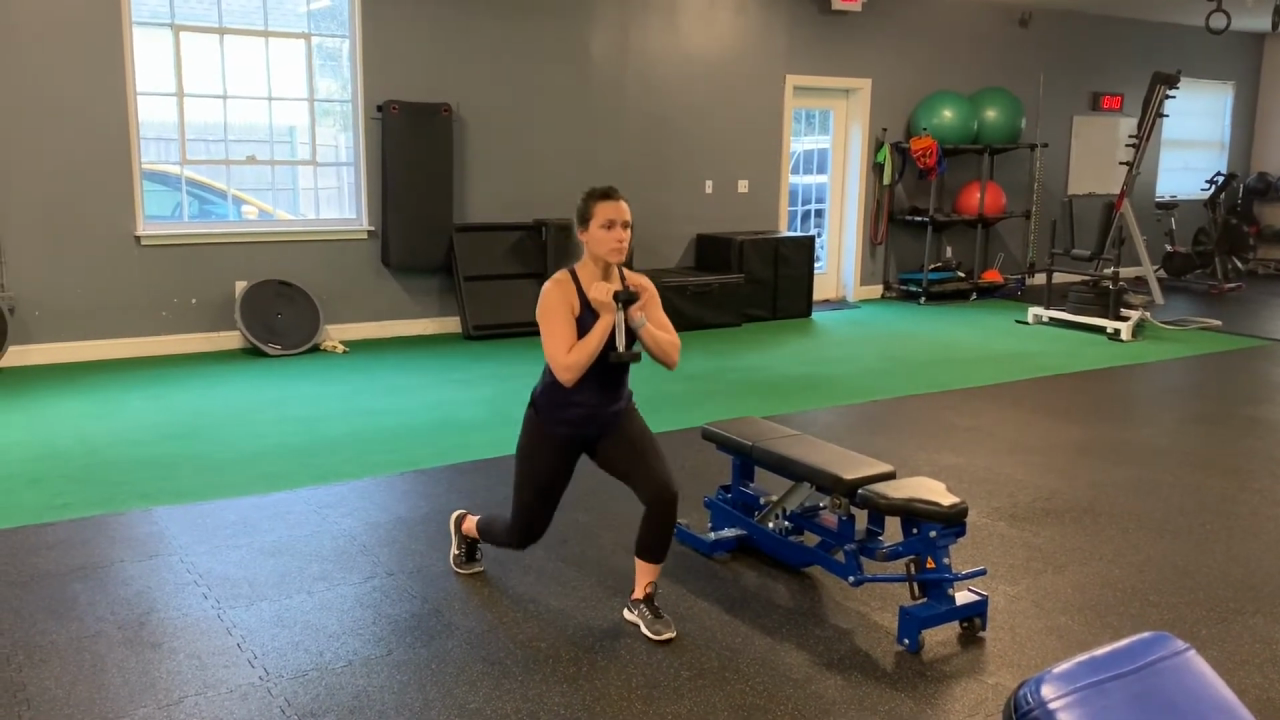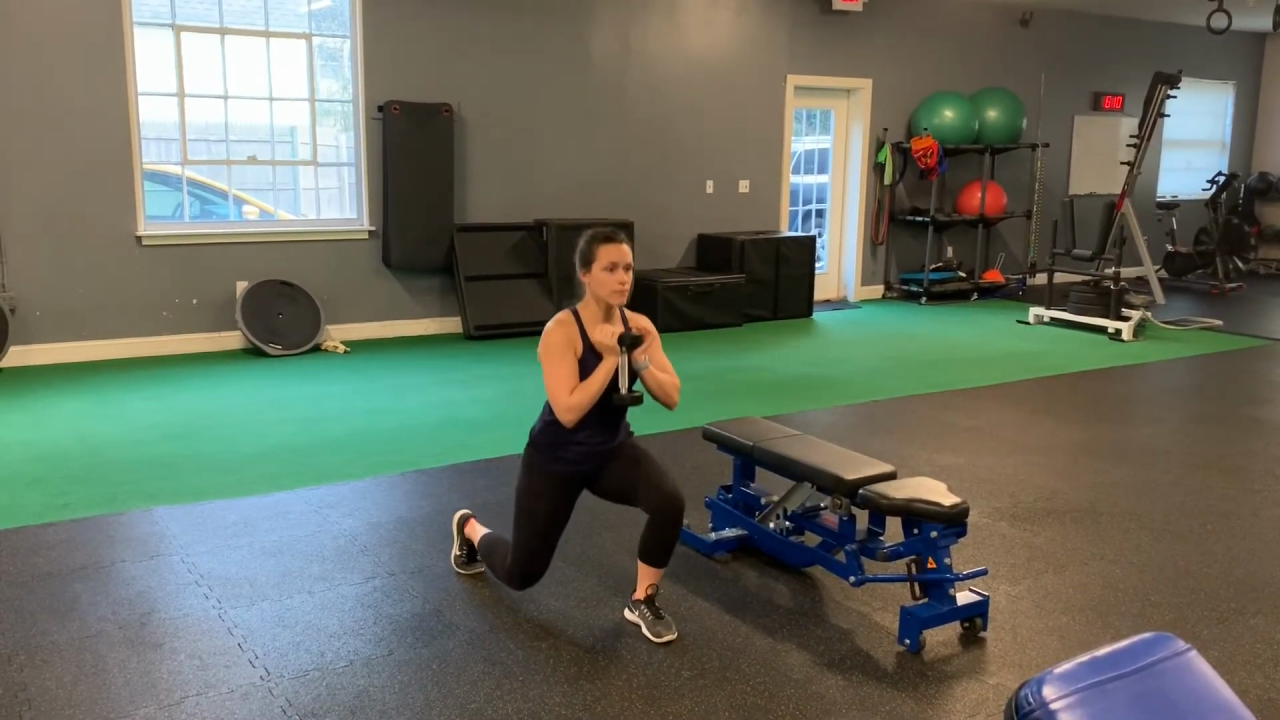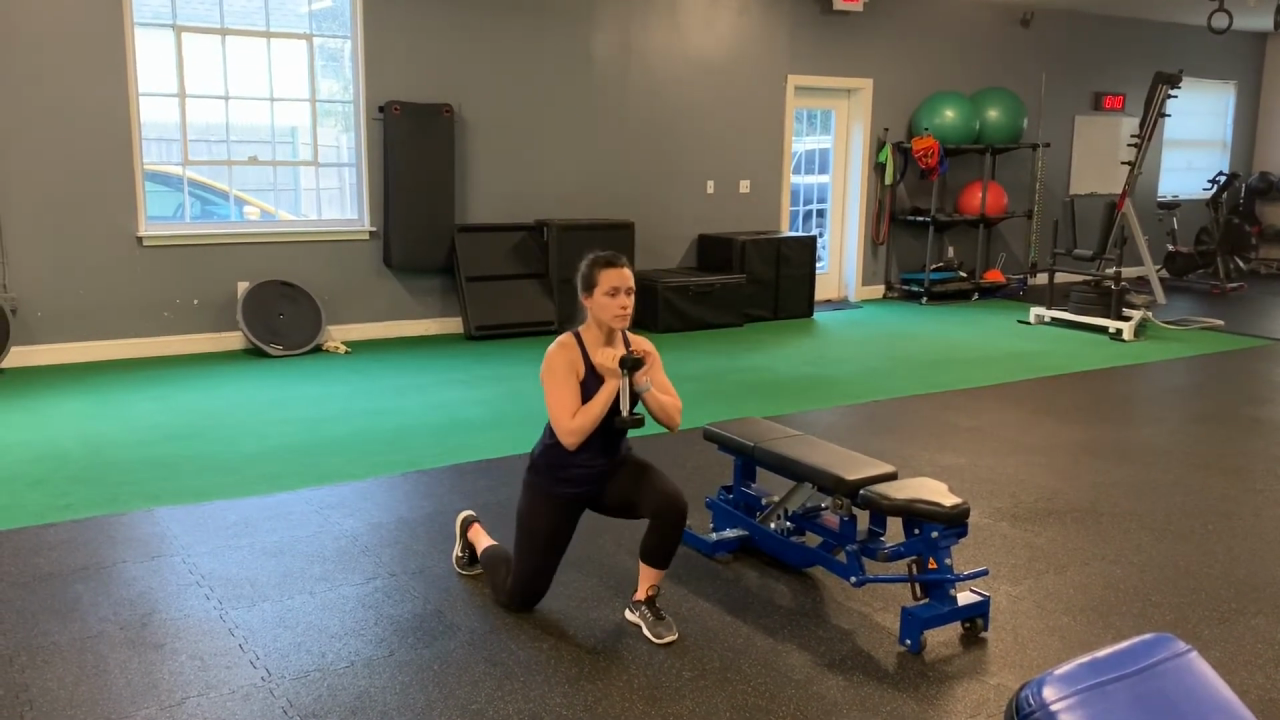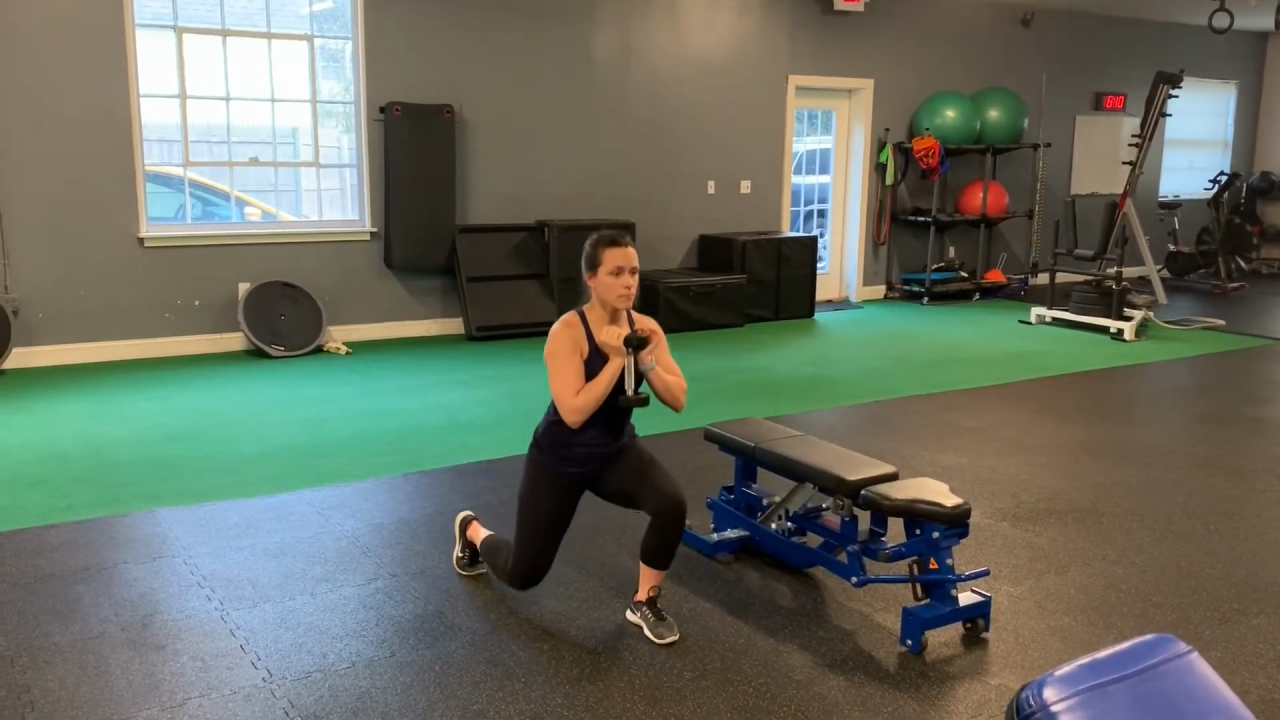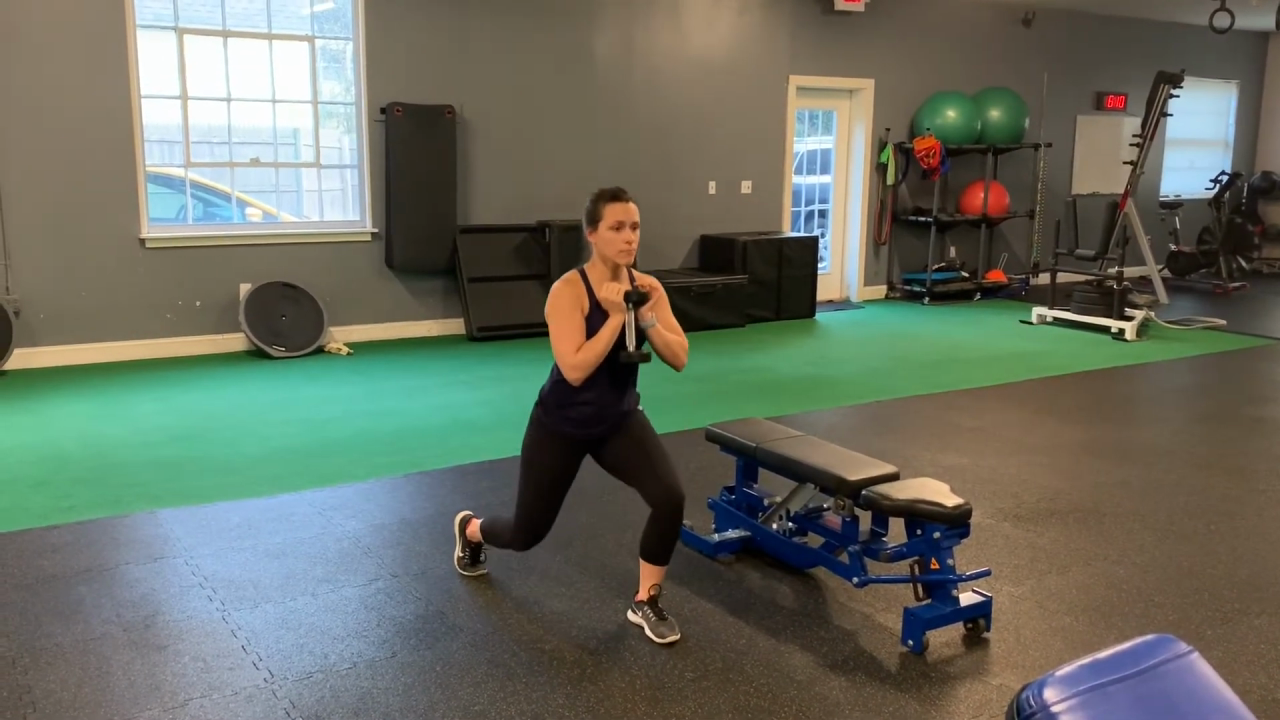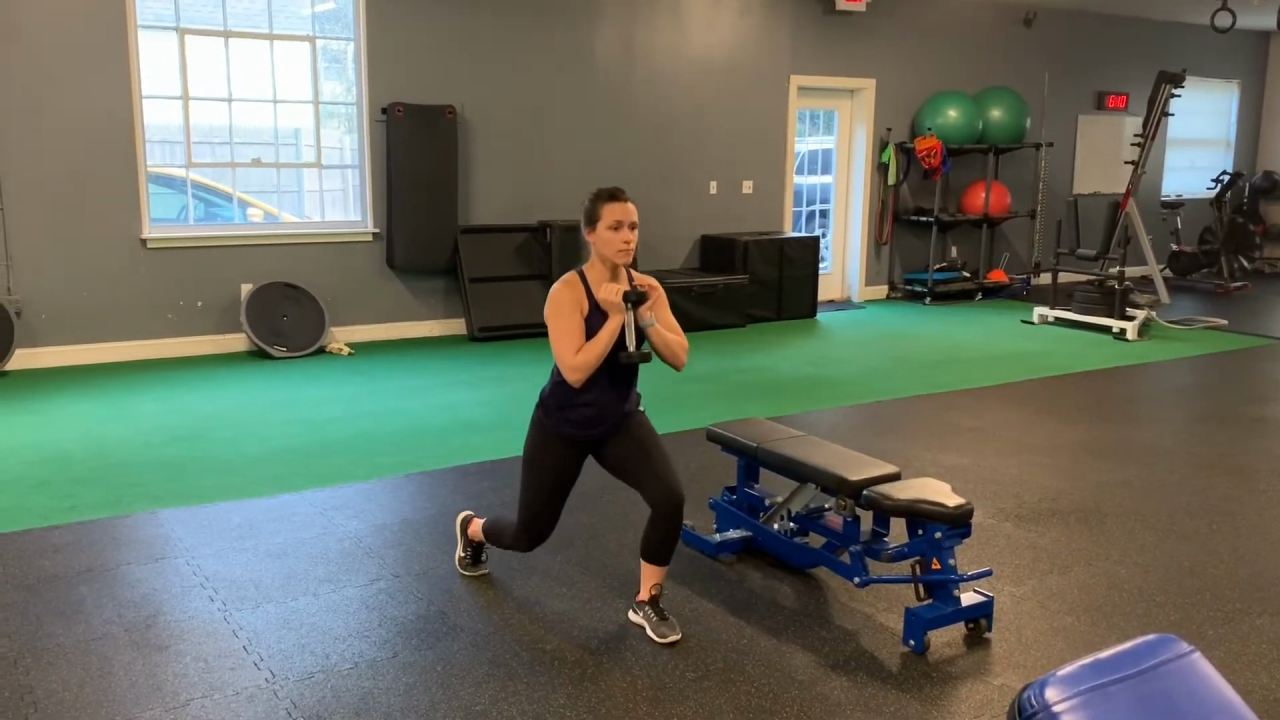
dt=0.2s
person 1, frame 1
left shoulder: (640, 286)
right shoulder: (559, 290)
left elbow: (672, 356)
right elbow: (567, 371)
left wrist: (635, 317)
right wrist: (606, 316)
left hip: (614, 417)
right hip: (555, 422)
left knee: (664, 494)
right knee: (525, 530)
left ankle: (642, 600)
right ankle: (466, 526)
person 1, frame 2
left shoulder: (640, 326)
right shoulder: (561, 331)
left elbow: (672, 397)
right elbow: (568, 412)
left wrist: (639, 359)
right wrist: (610, 359)
left hip: (613, 450)
right hip: (555, 460)
left knee: (669, 503)
right knee: (523, 573)
left ankle: (643, 601)
right ankle: (470, 528)
person 1, frame 3
left shoulder: (641, 348)
right shoulder: (563, 353)
left elbow: (674, 419)
right elbow: (570, 434)
left wrist: (641, 383)
right wrist: (612, 381)
left hip: (613, 469)
right hip: (556, 480)
left knee: (672, 506)
right knee: (521, 597)
left ankle: (643, 602)
right ankle: (472, 531)
person 1, frame 4
left shoulder: (646, 328)
right shoulder: (568, 332)
left elbow: (679, 399)
right elbow: (573, 413)
left wrist: (647, 361)
right wrist: (617, 359)
left hip: (616, 452)
right hip: (559, 460)
left knee: (671, 505)
right knee: (524, 575)
left ankle: (645, 603)
right ankle: (472, 530)
person 1, frame 5
left shoulder: (648, 287)
right shoulder: (569, 290)
left elbow: (680, 359)
right elbow: (575, 370)
left wrist: (647, 317)
right wrist: (617, 315)
left hip: (620, 419)
right hip: (561, 424)
left knee: (670, 497)
right knee: (526, 534)
left ankle: (646, 602)
right ankle: (470, 529)
person 1, frame 6
left shoulder: (647, 287)
right shoulder: (568, 291)
left elbow: (679, 358)
right elbow: (575, 371)
left wrist: (645, 317)
right wrist: (616, 316)
left hip: (621, 419)
right hip: (562, 425)
left knee: (670, 497)
right knee: (531, 533)
left ankle: (646, 602)
right ankle: (471, 528)
